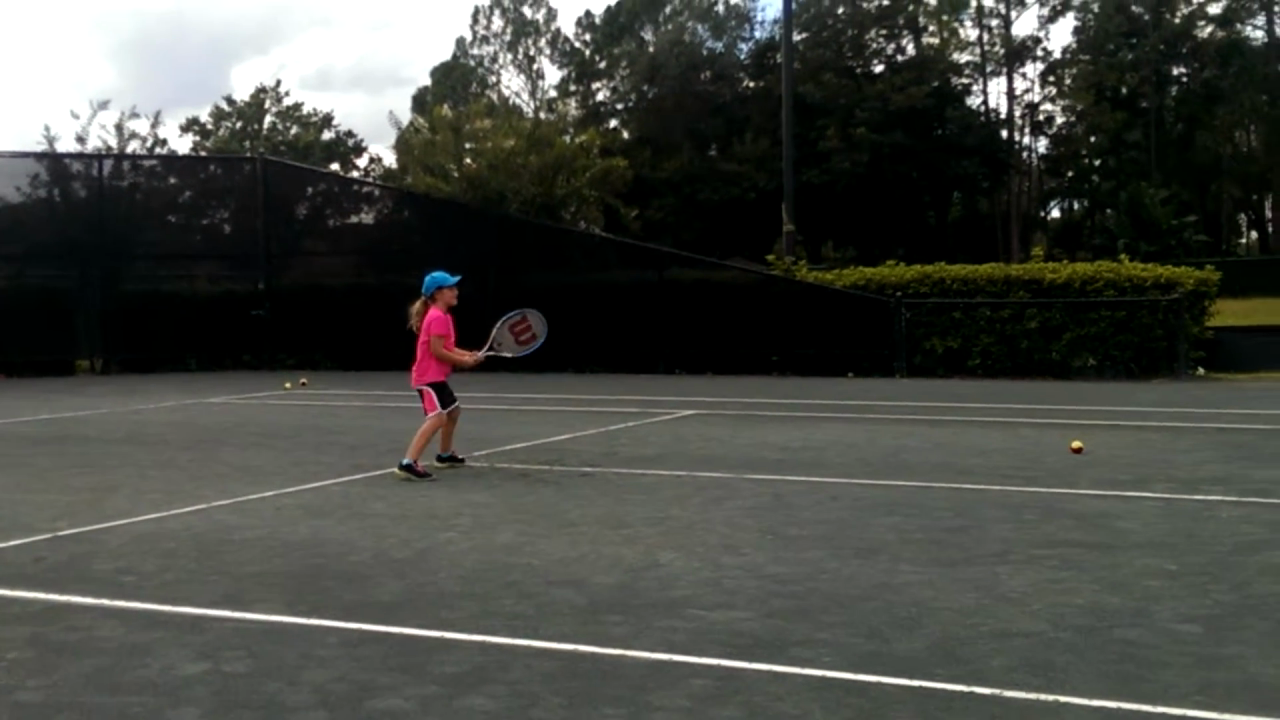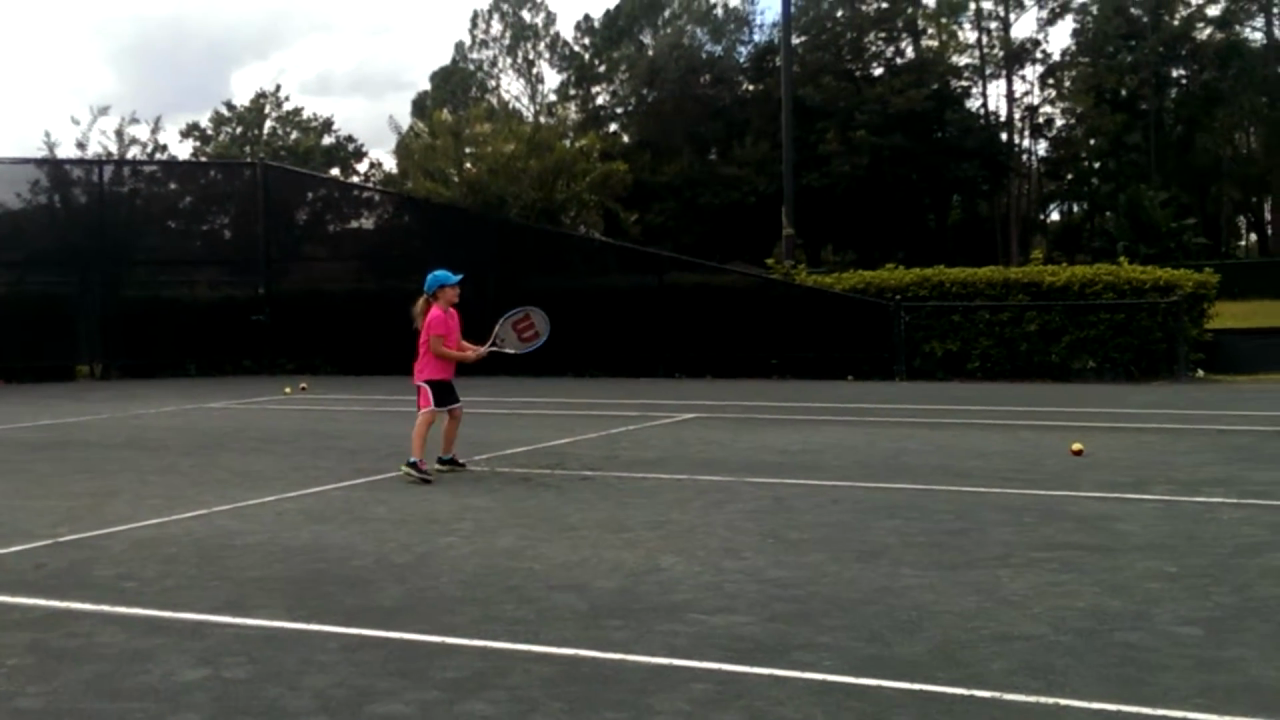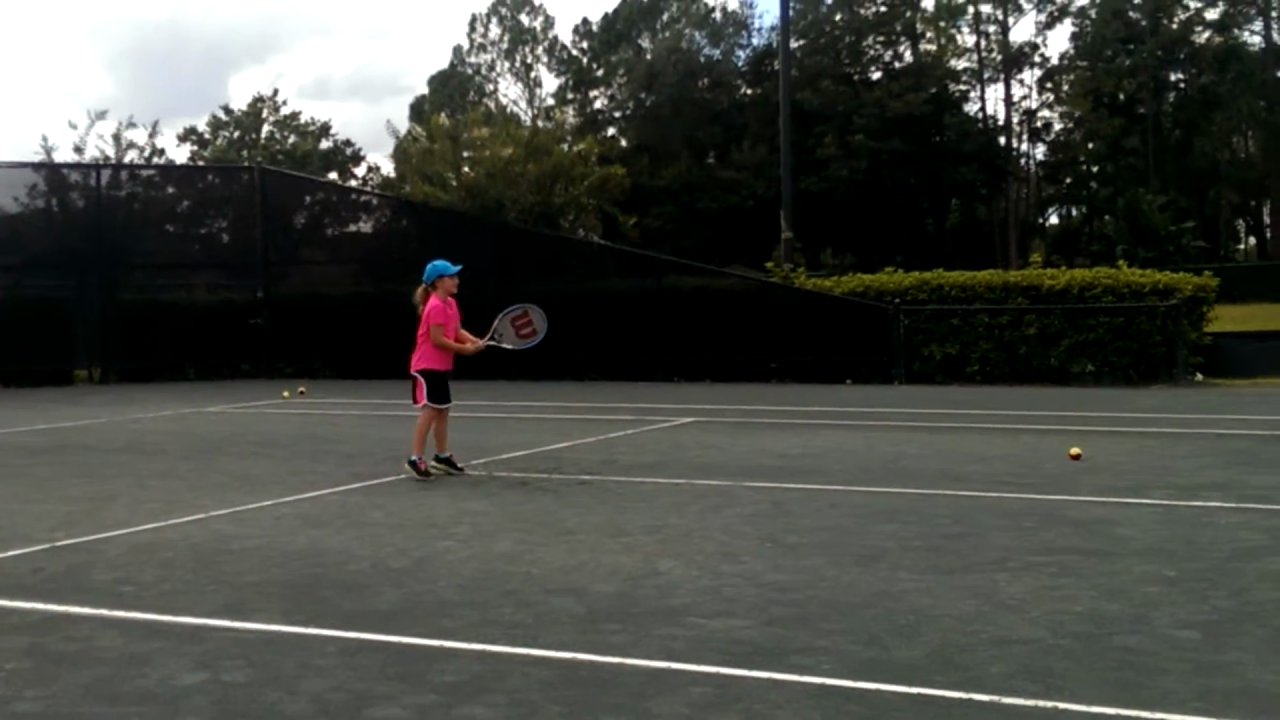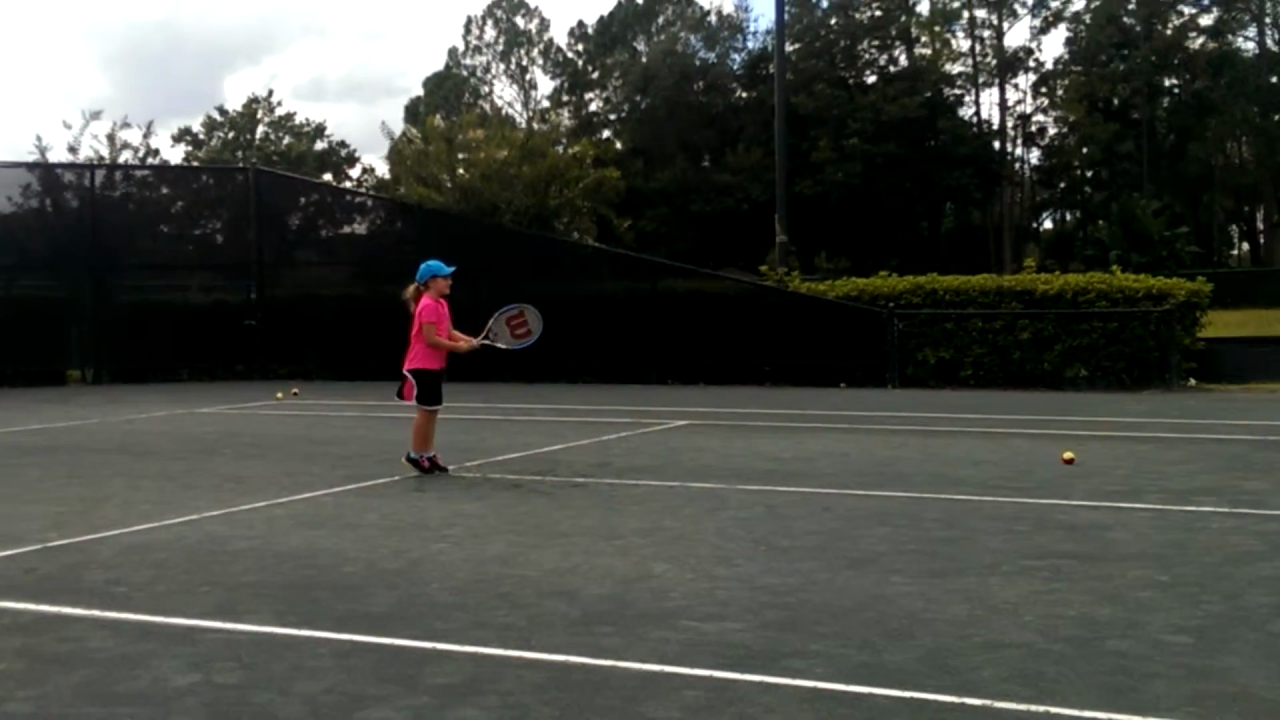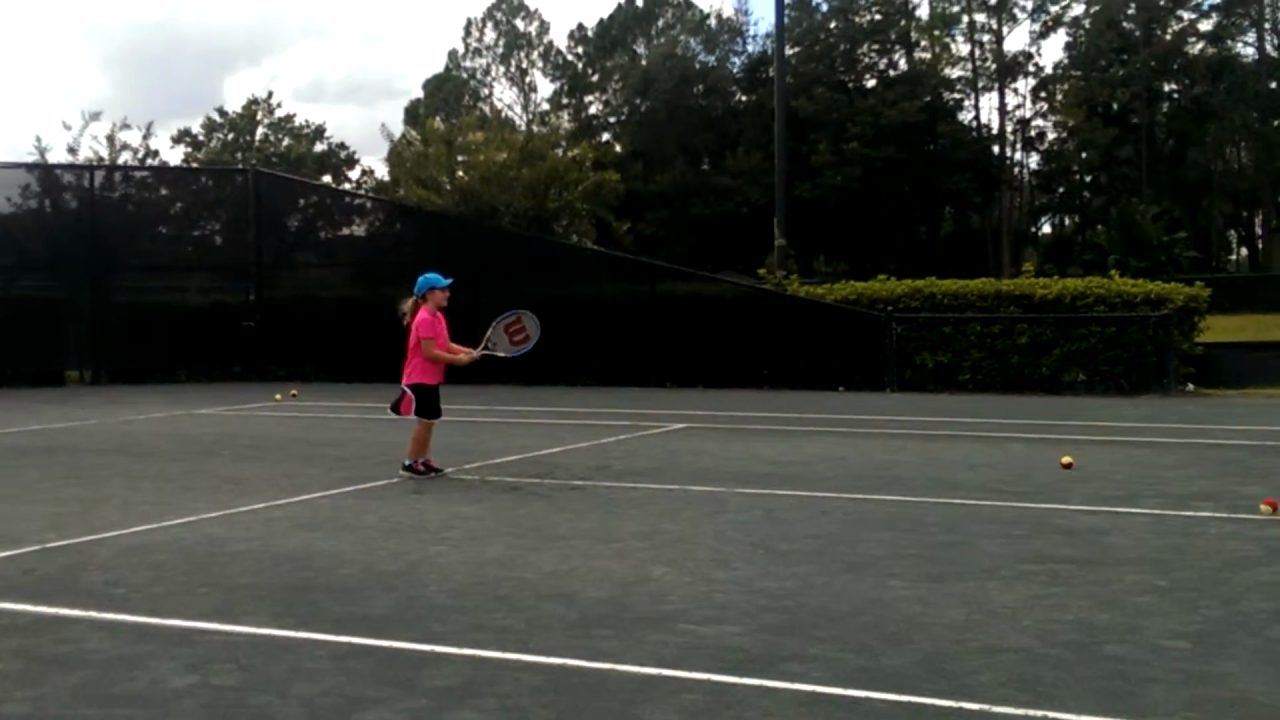
dt=0.1s
person 1, frame 1
left shoulder: (445, 317)
right shoulder: (437, 318)
left elbow: (448, 349)
right elbow: (437, 352)
left wrist: (468, 355)
right wrist: (464, 362)
left hip: (437, 377)
right hip: (430, 378)
left knee: (453, 412)
right knee: (437, 419)
left ankle: (445, 455)
right ankle: (408, 463)
person 1, frame 2
left shoulder: (451, 314)
right shoulder: (437, 316)
left elbow: (457, 342)
right elbow: (437, 349)
left wrist: (473, 349)
right wrist: (465, 357)
left hip: (443, 375)
right hip: (430, 375)
left knee: (455, 412)
right knee: (428, 414)
left ankle: (447, 457)
right ankle: (414, 462)
person 1, frame 3
left shoulder: (450, 303)
right shoulder: (436, 306)
left elbow: (457, 331)
right elbow: (437, 339)
left wrist: (473, 341)
right wrist: (465, 349)
left hip: (441, 367)
right hip: (427, 367)
left knee: (442, 410)
right knee: (429, 409)
left ankle: (442, 457)
right ankle: (416, 458)
person 1, frame 4
left shoulder: (441, 303)
right shoulder: (428, 306)
left elbow: (448, 331)
right elbow: (430, 338)
left wrist: (467, 340)
right wrist: (459, 347)
left hip: (433, 367)
right hip: (421, 366)
left knee: (431, 410)
right knee: (426, 409)
left ankle: (428, 455)
right ankle: (414, 455)
person 1, frame 5
left shoulder: (438, 317)
right shoulder: (425, 320)
left elbow: (445, 344)
right elbow: (429, 352)
left wrist: (465, 351)
right wrist: (458, 360)
left hip: (430, 379)
right hip: (420, 379)
left knee: (428, 420)
right knee: (426, 420)
left ankle: (422, 460)
right ankle: (410, 463)
